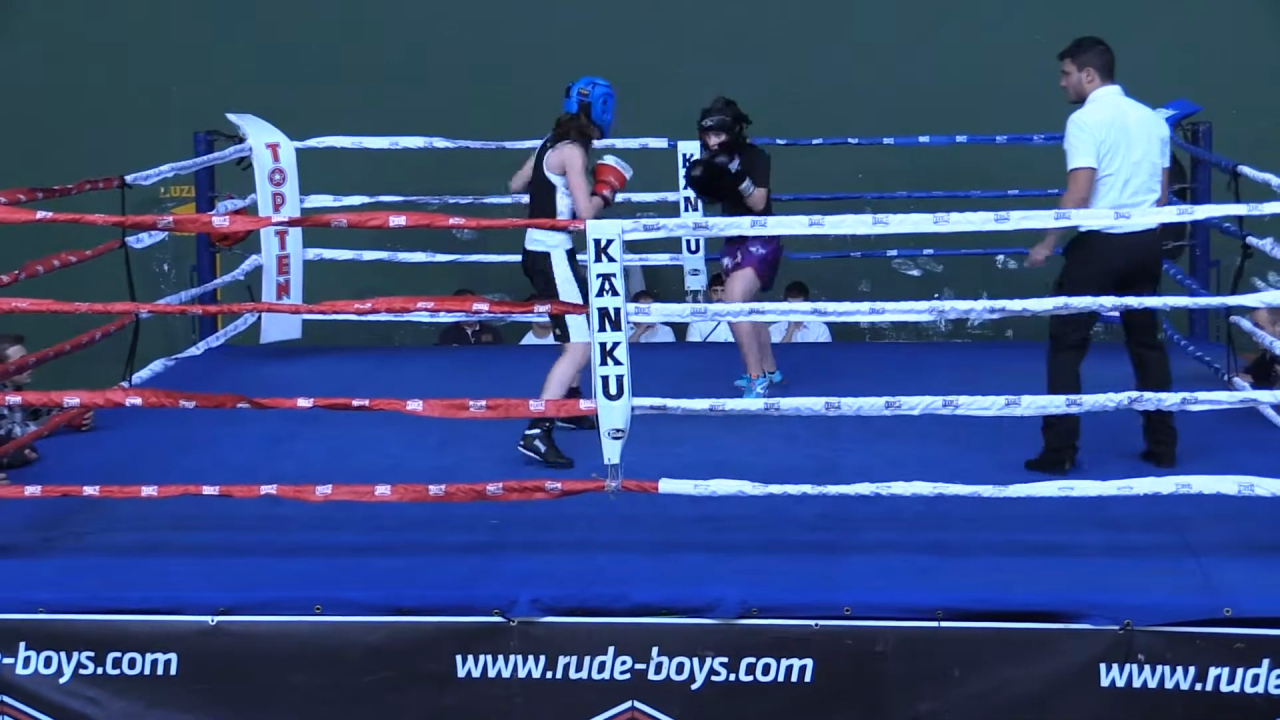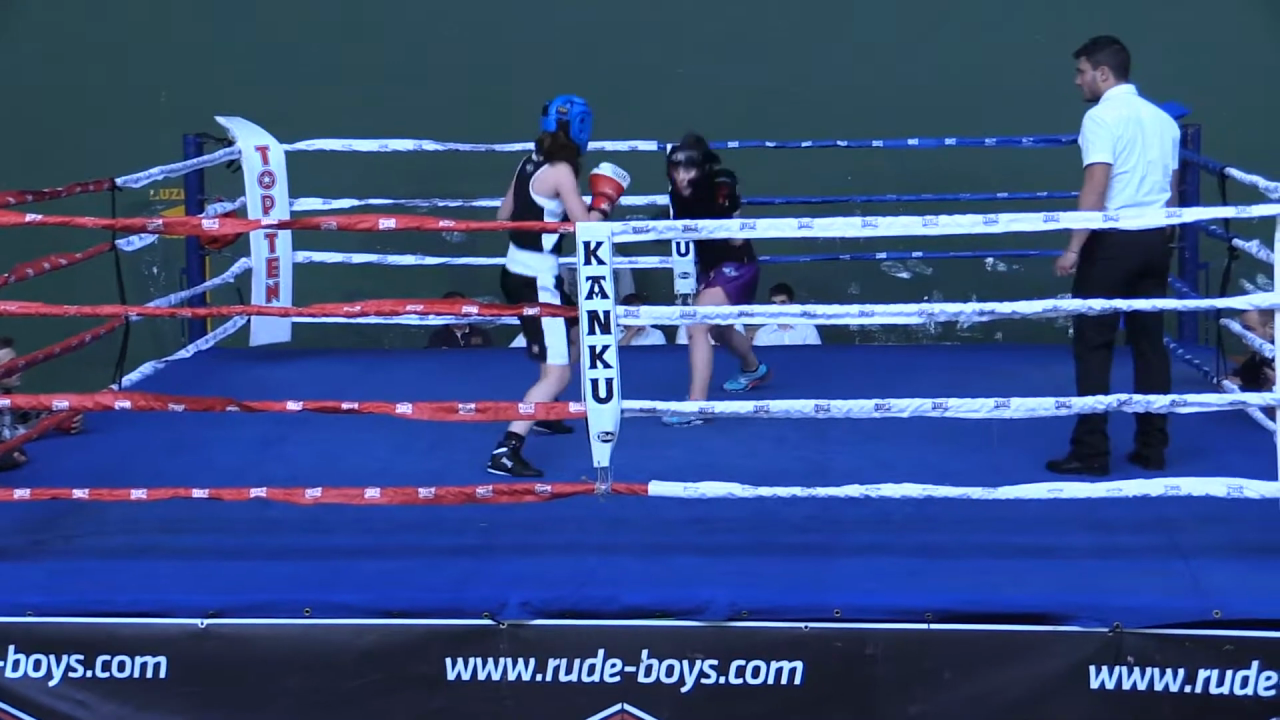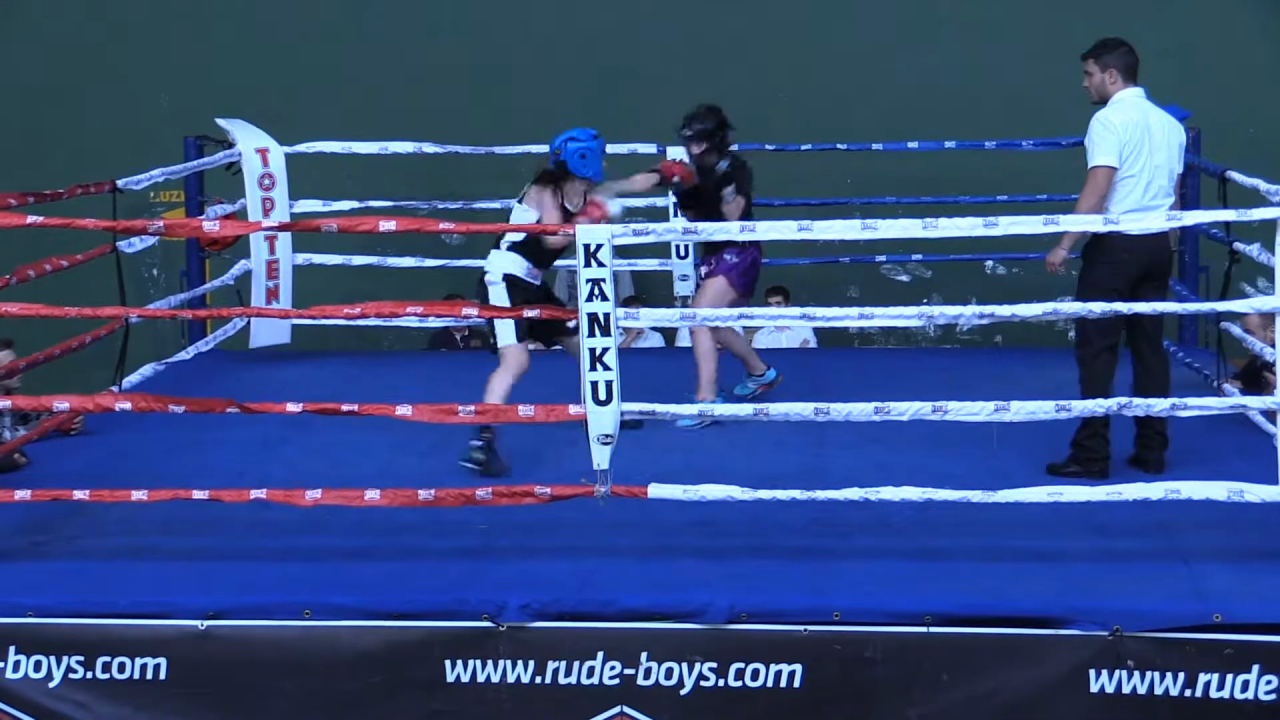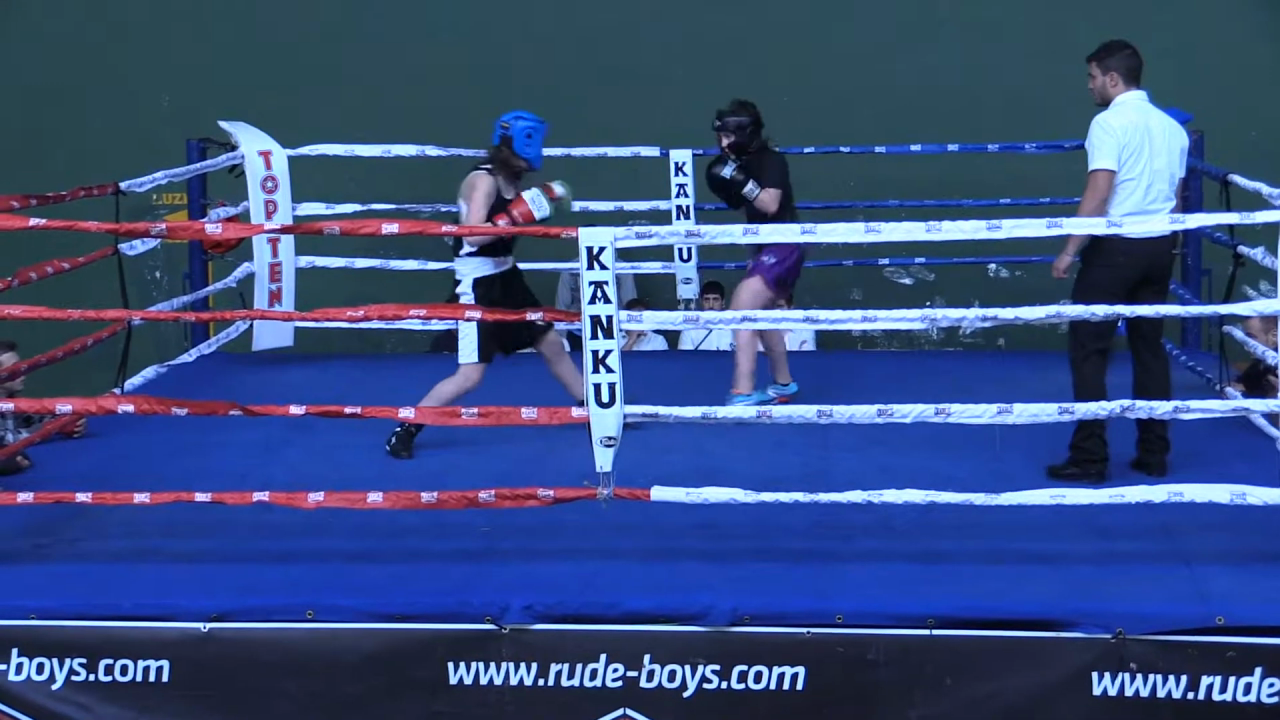
dt=0.3s
person 1, frame 1
left shoulder: (1086, 119)
right shoulder: (1153, 119)
left elbow: (1079, 194)
right elbow: (1162, 191)
left wrist: (1047, 244)
left hip: (1100, 244)
right hip: (1145, 242)
left knee: (1066, 344)
right knee: (1147, 342)
left ankle: (1059, 451)
right ankle: (1161, 444)
person 1, frame 2
left shoulder: (1102, 116)
right shoulder: (1164, 119)
left elbow: (1096, 189)
right elbow: (1170, 192)
left wrist: (1074, 247)
left hip: (1113, 242)
right hip: (1154, 241)
left knee: (1092, 346)
right knee: (1150, 342)
left ankle: (1091, 452)
right ankle: (1152, 447)
person 1, frame 3
left shoulder: (1109, 119)
right shoulder: (1171, 124)
left elbow: (1097, 192)
right elbow: (1172, 192)
left wrist: (1064, 245)
left hip: (1116, 246)
right hip: (1157, 245)
left knee: (1096, 349)
right knee: (1150, 346)
left ankle: (1091, 456)
right ankle: (1151, 450)
person 1, frame 4
left shoulder: (1110, 122)
right shoulder: (1173, 127)
left elbow: (1097, 196)
right elbow: (1174, 198)
left wrist: (1069, 250)
left hip: (1115, 249)
right hip: (1158, 249)
left knee: (1088, 350)
right knee: (1150, 349)
left ankle: (1089, 458)
right ankle: (1154, 453)
person 2, frame 1
left shoulder: (552, 143)
right shoulder: (573, 150)
left elbow: (516, 185)
right elbow: (585, 213)
right wrist: (607, 187)
left hip: (542, 250)
right hip: (551, 254)
left knee: (583, 330)
right knee: (580, 347)
right ankle: (537, 432)
person 2, frame 2
left shoulder: (530, 163)
right shoulder: (561, 171)
left elbow: (503, 216)
right wrist: (605, 199)
left hip: (519, 271)
right hip: (536, 277)
left knee: (573, 336)
right knee: (557, 372)
left ankle: (546, 415)
right ankle: (506, 450)
person 2, frame 3
left shoulder: (581, 195)
right shoulder: (546, 189)
right elbow: (555, 236)
right wrist: (589, 218)
left hip: (532, 284)
right hip: (506, 279)
left knee: (581, 340)
right knee: (516, 360)
right ankle: (482, 443)
person 2, frame 4
left shoulder: (512, 179)
right shoulder: (482, 179)
right elbow: (474, 236)
left wrist: (547, 198)
right wrist: (517, 217)
left hip: (505, 275)
right hip: (477, 282)
left knee: (552, 344)
right knee: (469, 376)
right ankle: (406, 429)
person 3, frame 1
left shoulder: (754, 156)
right shoulder: (711, 161)
left elbow: (758, 203)
left wrist: (737, 173)
right wrist: (700, 184)
left hip: (760, 243)
right hip: (735, 243)
left knee: (733, 305)
right knee: (743, 308)
left ankle: (757, 379)
right ankle: (769, 371)
person 3, frame 2
left shoulder: (721, 191)
right shoulder: (681, 198)
left elbow: (737, 240)
left wrist: (727, 207)
left hip: (736, 268)
right hip: (711, 267)
left knee: (697, 328)
right knee: (718, 327)
left ankle: (695, 406)
right ankle: (754, 369)
person 3, frame 3
left shoulder: (737, 167)
right shoulder: (695, 167)
left elbow: (733, 214)
right elbow: (672, 197)
left wrist: (724, 180)
left hip: (737, 254)
right hip: (717, 254)
left knee: (700, 321)
right knee: (713, 325)
left ankle: (706, 404)
right ankle: (761, 373)
person 3, frame 4
left shoulder: (770, 161)
right shoulder: (740, 160)
left elbow: (770, 205)
right elbow: (736, 203)
left wrist: (738, 179)
right wrist: (723, 185)
left hip: (781, 249)
right hip: (769, 249)
left knee: (741, 311)
right knee: (757, 314)
left ankle: (743, 393)
right ankle: (783, 384)
